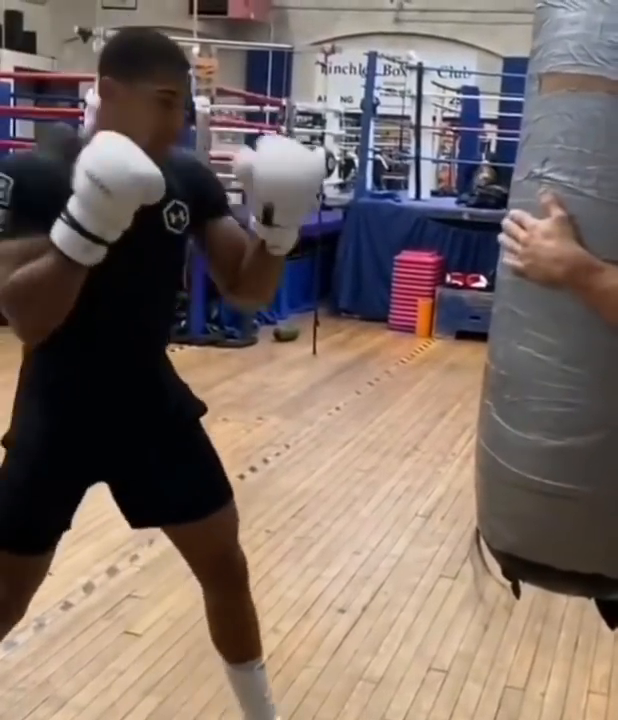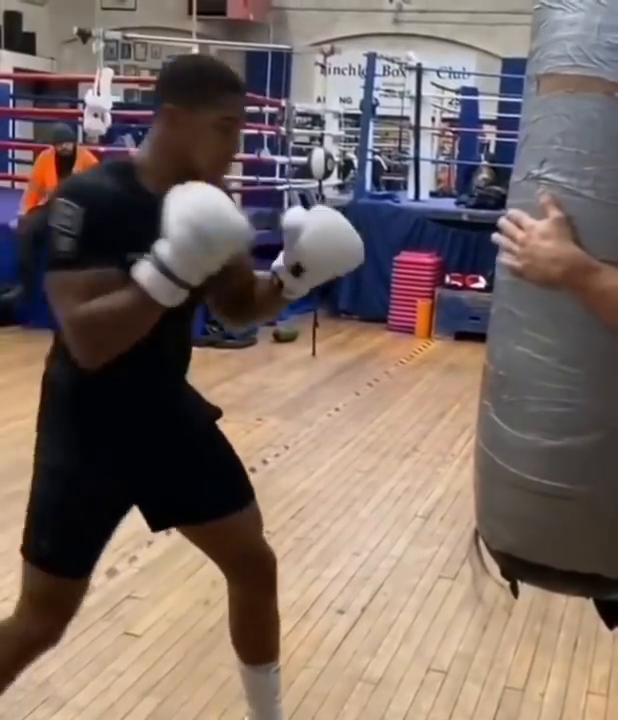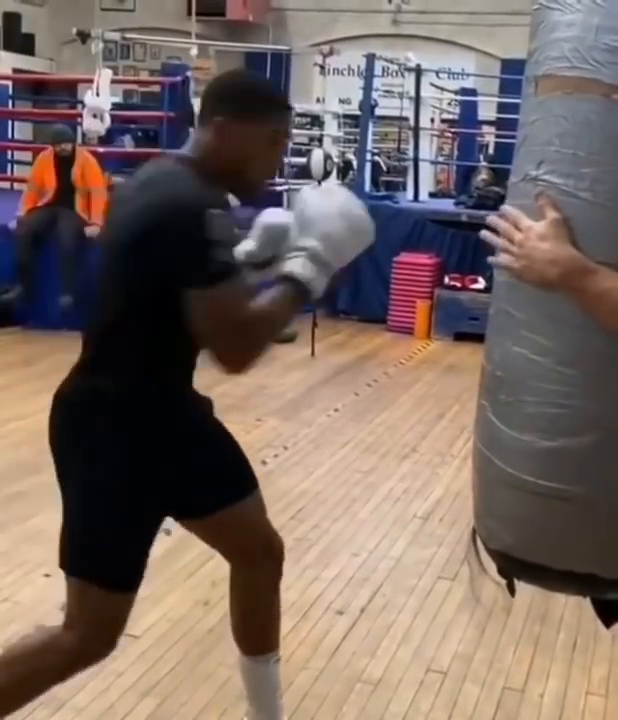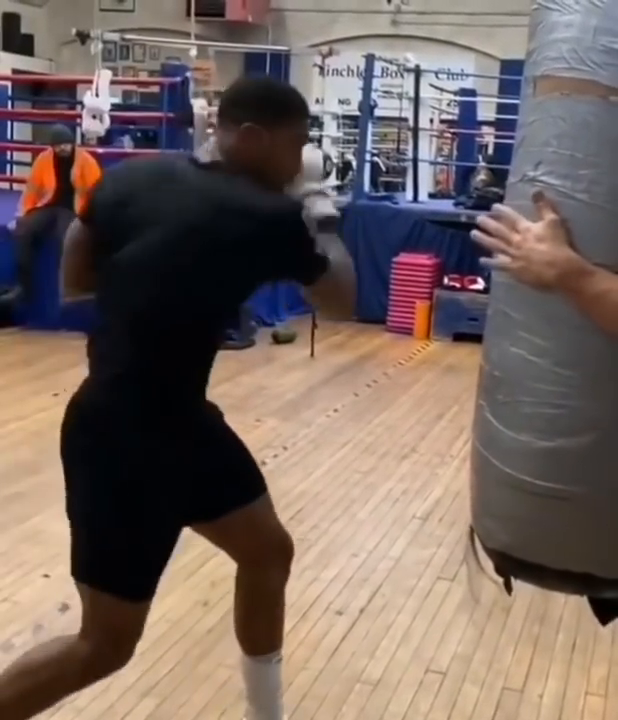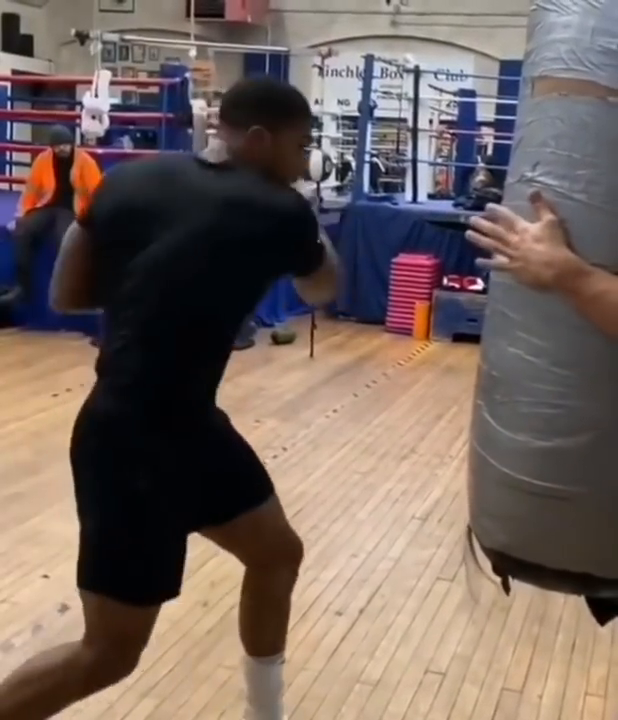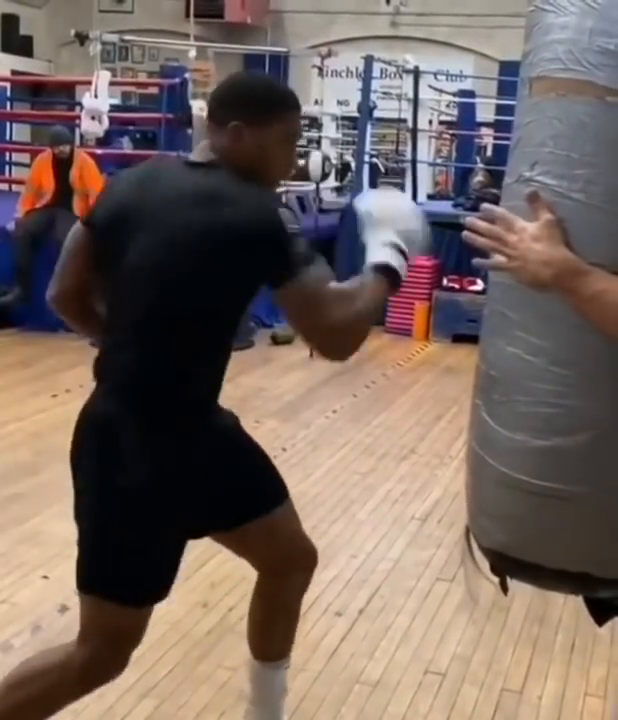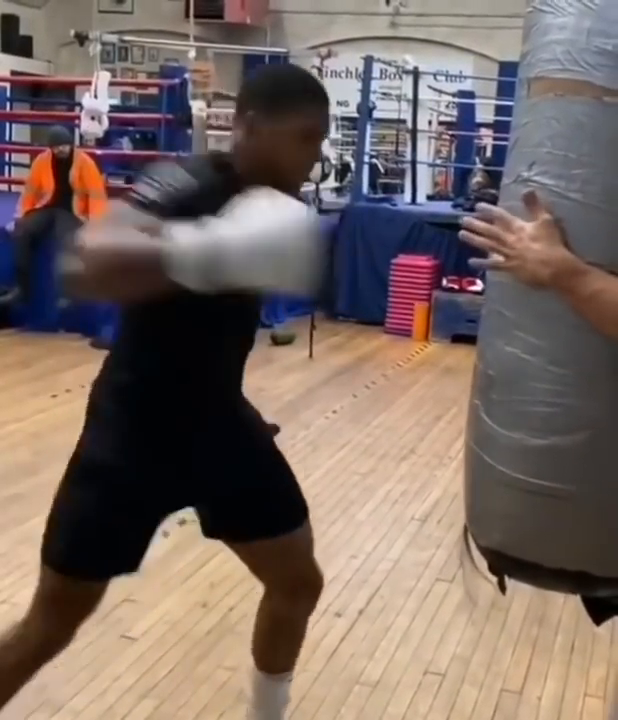
dt=0.1s
person 1, frame 1
left shoulder: (189, 179)
left elbow: (248, 291)
left wrist: (278, 225)
right wrist: (89, 223)
left hip: (152, 405)
right hip: (57, 414)
left knee: (225, 566)
person 1, frame 2
left shoulder: (205, 197)
right shoulder: (86, 200)
left elbow: (240, 306)
right elbow: (85, 343)
left wrist: (289, 277)
right wrist: (171, 265)
left hip: (168, 414)
right hip: (90, 424)
left knee: (254, 566)
person 1, frame 3
left shoulder: (187, 191)
right shoulder: (196, 206)
right elbow: (236, 348)
left wrist: (252, 254)
right wrist: (310, 265)
left hip: (168, 412)
right hip: (107, 428)
left knee: (261, 552)
right knee: (90, 635)
person 1, frame 4
left shoulder: (128, 176)
right shoulder: (268, 213)
left elbow: (76, 278)
right elbow: (339, 297)
right wrist: (311, 238)
left hip: (176, 422)
right hip: (123, 438)
left knee: (270, 553)
right knee: (105, 644)
person 1, frame 5
left shoulder: (128, 180)
right shoulder: (276, 210)
left elbow: (66, 296)
right elbow: (324, 286)
right wrist: (305, 235)
left hip: (183, 425)
right hip: (133, 444)
left knee: (279, 555)
right knee: (109, 653)
person 1, frame 6
left shoulder: (132, 184)
right shoulder: (237, 209)
left elbow: (67, 299)
right elbow: (336, 334)
right wrist: (388, 256)
left hip: (193, 427)
right hip: (134, 446)
left knee: (293, 559)
right knee: (102, 654)
person 1, frame 7
left shoulder: (263, 198)
right shoulder: (191, 183)
right elbow: (87, 267)
right wrist: (204, 254)
left hip: (218, 420)
right hip: (138, 426)
left knee: (298, 581)
